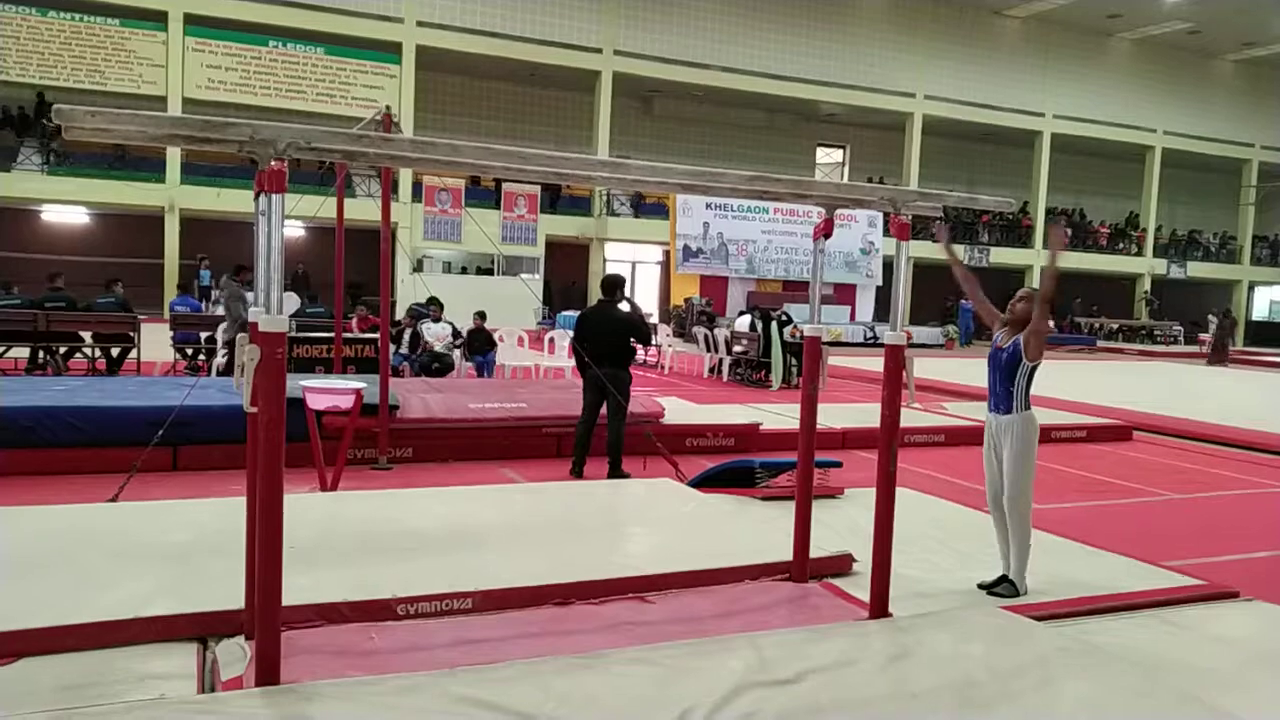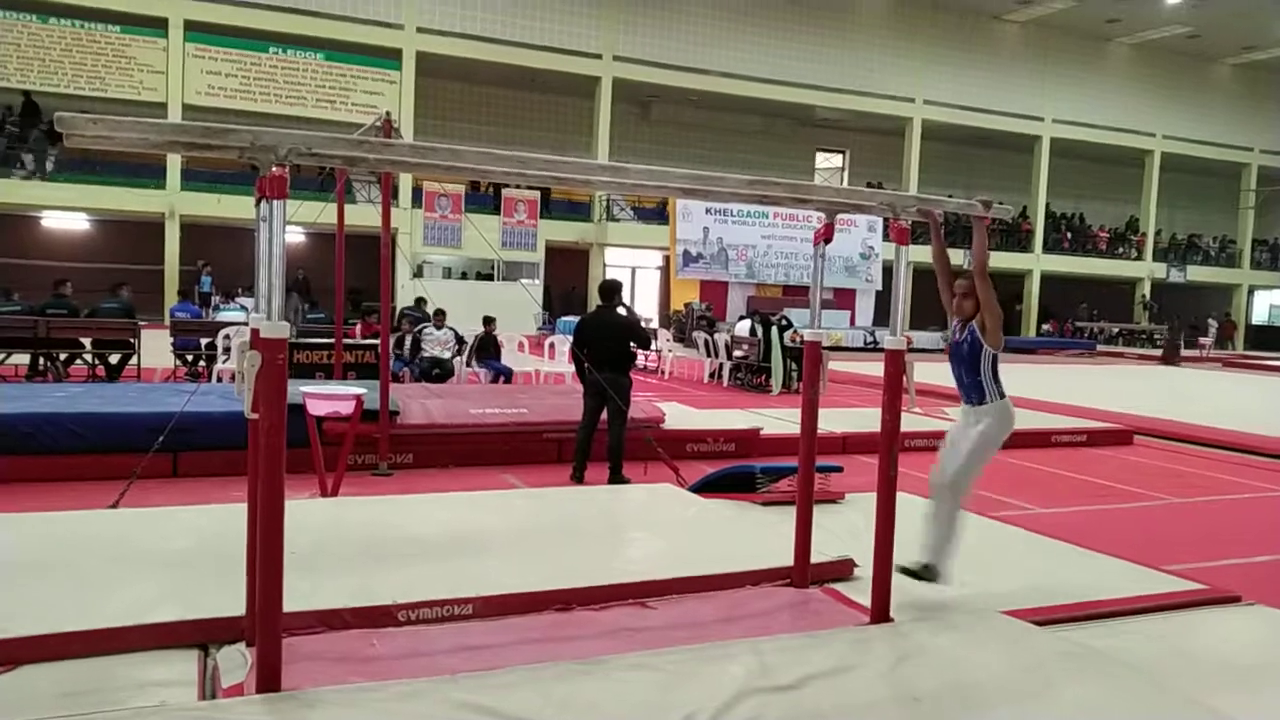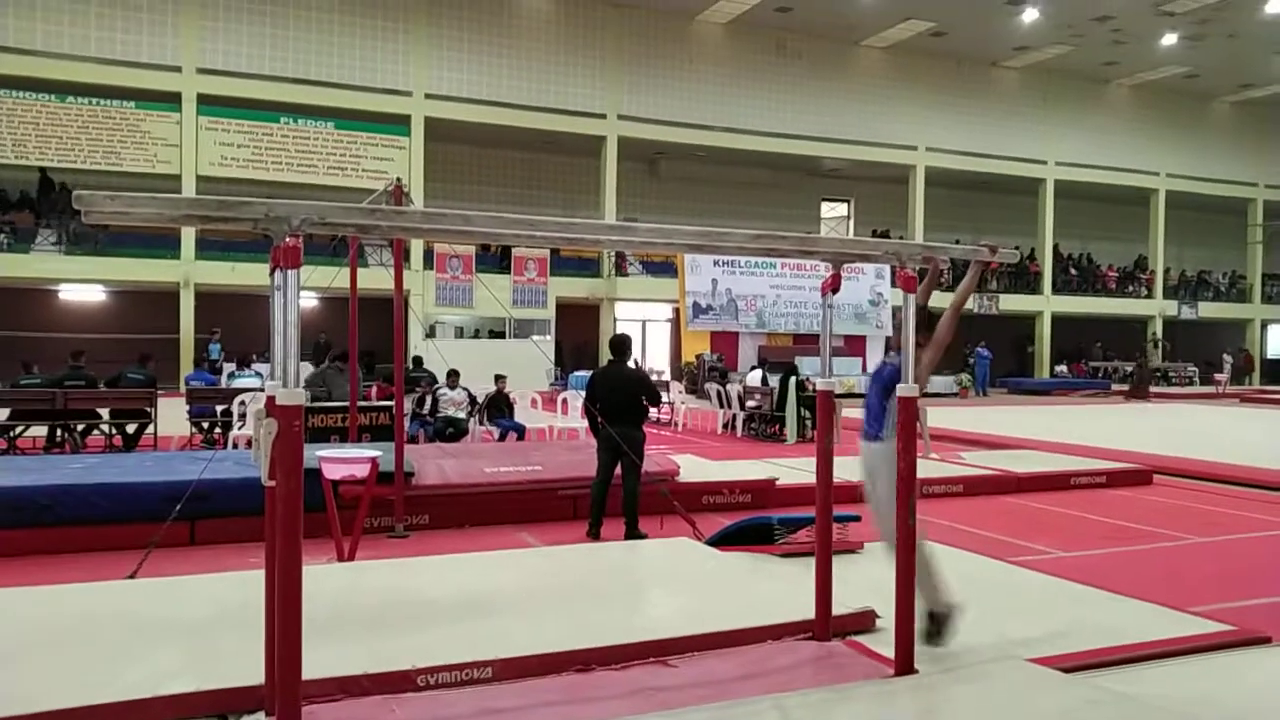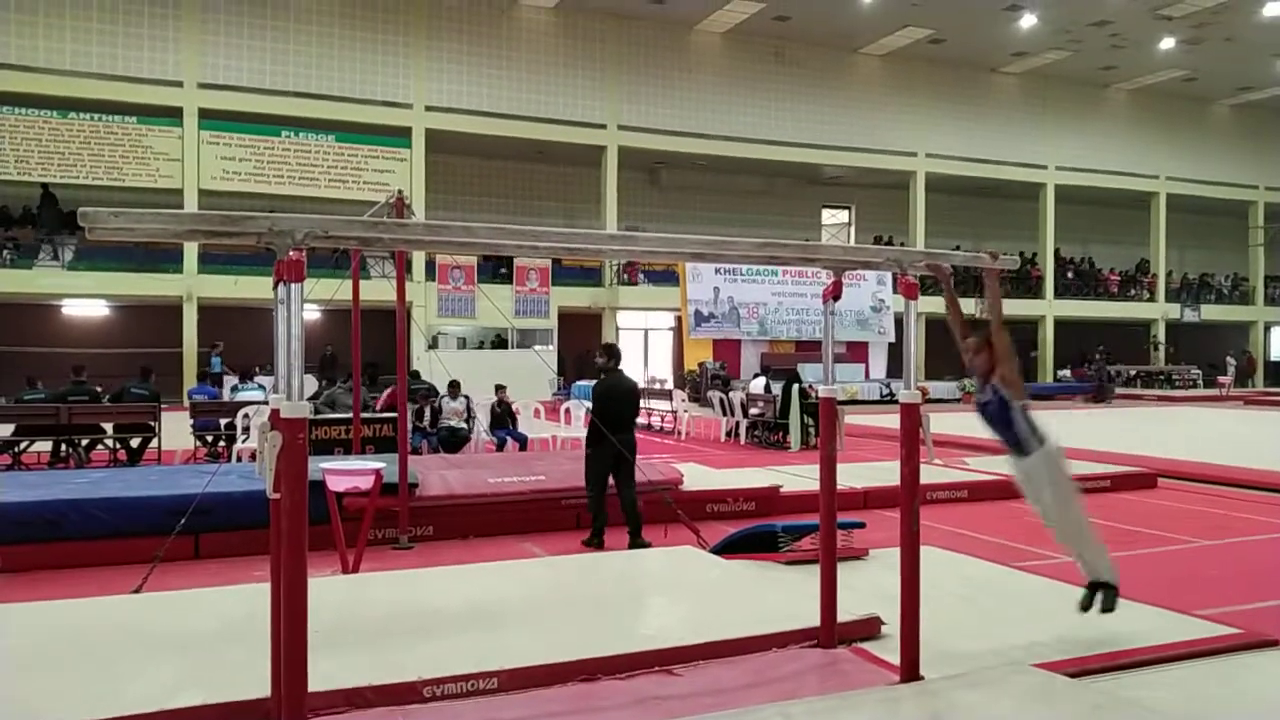
dt=1s
person 1, frame 1
left shoulder: (1032, 338)
right shoulder: (1000, 329)
left elbow: (1044, 299)
right elbow: (972, 291)
left wrist: (1054, 255)
right wrist: (948, 249)
left hip: (1018, 426)
right hip: (994, 423)
left knee: (1015, 504)
right knee: (997, 503)
left ankle: (1017, 579)
right ankle: (1008, 571)
person 1, frame 2
left shoulder: (986, 322)
right shoulder: (956, 321)
left elbow: (981, 272)
right elbow: (941, 272)
left wrist: (980, 225)
right wrist: (935, 229)
left hip: (992, 413)
right hip: (969, 413)
left knee: (951, 479)
right knee: (941, 477)
left ankle: (934, 563)
right ankle: (933, 558)
person 1, frame 3
left shoulder: (922, 362)
right shoulder: (893, 358)
left elbow: (952, 311)
right elbow: (915, 312)
left wrist: (976, 269)
right wrist: (931, 271)
left hip: (887, 455)
right hip: (871, 453)
left knee: (902, 537)
right knee: (888, 536)
left ankle: (938, 607)
right ankle: (934, 605)
person 1, frame 4
left shoulder: (1007, 380)
right shoulder: (980, 380)
left elbow: (996, 326)
right elbow: (959, 327)
left wrist: (992, 282)
right wrist: (947, 289)
left hip: (1042, 461)
right hip: (1021, 465)
left knee: (1072, 527)
right knee: (1057, 527)
left ankle: (1105, 579)
right ankle: (1094, 577)
person 2, frame 1
left shoulder: (587, 315)
right shoulder: (626, 317)
left elbow: (577, 346)
right elbow: (647, 340)
left wrist: (584, 371)
right wrist: (639, 316)
left hip: (593, 372)
right hip: (617, 374)
left knee: (586, 418)
right knee: (616, 421)
left ankle: (577, 466)
right ankle: (614, 470)
person 2, frame 2
left shoulder: (586, 320)
right shoulder: (625, 322)
left elbow: (576, 352)
right elbow: (646, 343)
left wrist: (584, 378)
right wrist: (635, 320)
left hip: (594, 377)
right hip: (618, 379)
left knee: (587, 423)
right knee: (616, 426)
left ankle: (578, 471)
right ankle: (615, 474)
person 2, frame 3
left shoulder: (598, 375)
right shoulder: (637, 376)
left elbow: (589, 407)
right elbow: (656, 401)
left wrist: (597, 432)
left hip: (607, 433)
right hip: (631, 433)
left knee: (601, 479)
right knee: (631, 482)
left ankle: (594, 527)
right ankle: (631, 529)
person 2, frame 4
left shoulder: (603, 385)
right shoulder: (631, 385)
left elbow: (597, 418)
right elbow: (635, 412)
left wrist: (590, 444)
left hip: (604, 443)
right hip: (626, 441)
left knee: (596, 490)
right knee: (628, 489)
left ankle: (596, 536)
right ankle: (636, 537)
